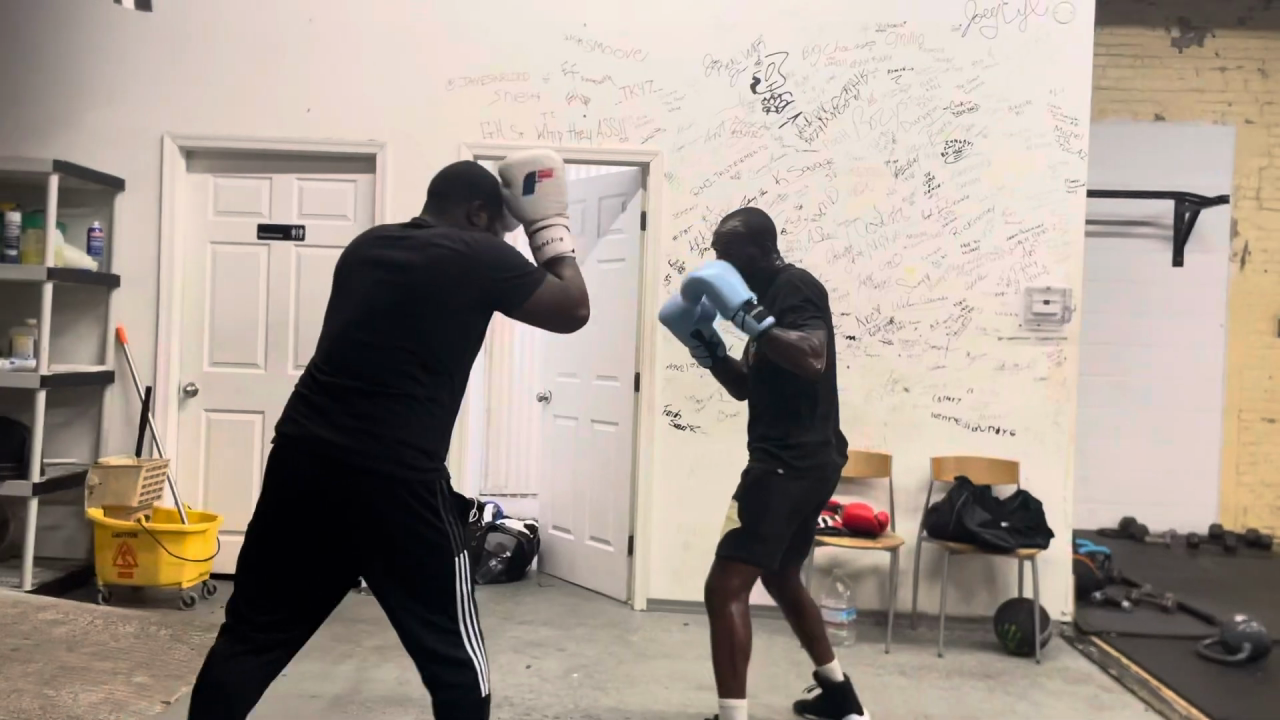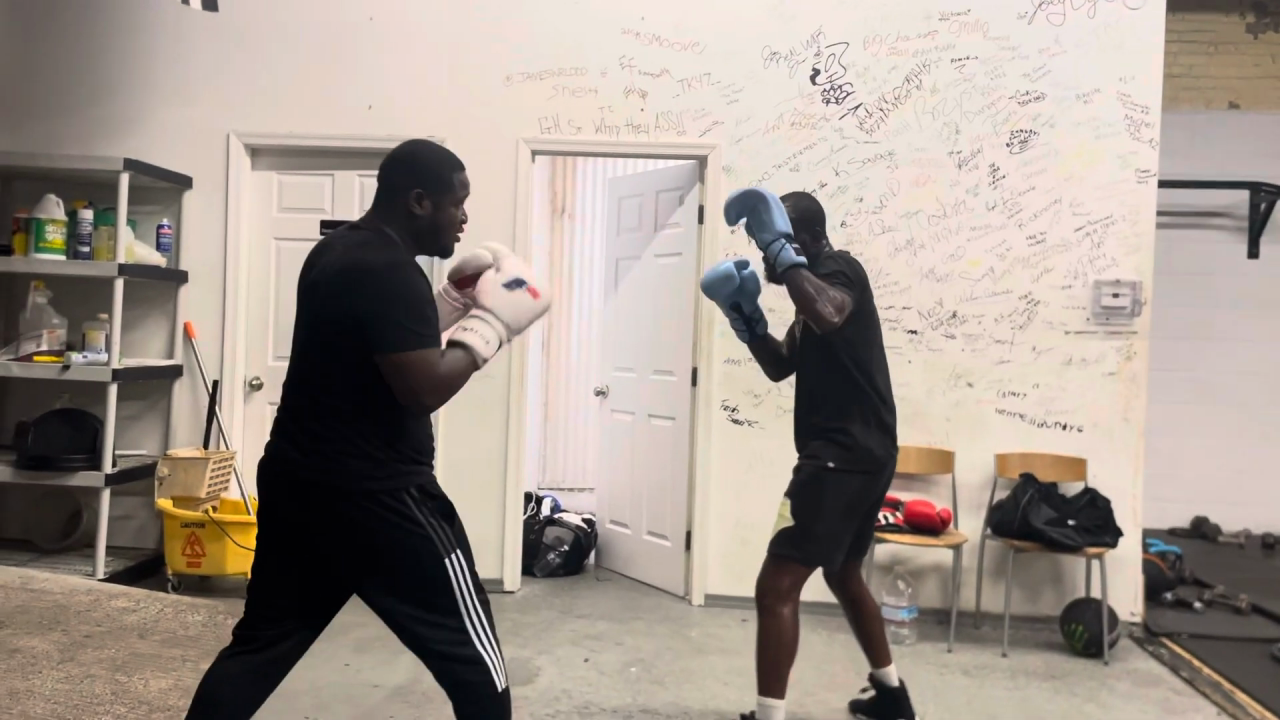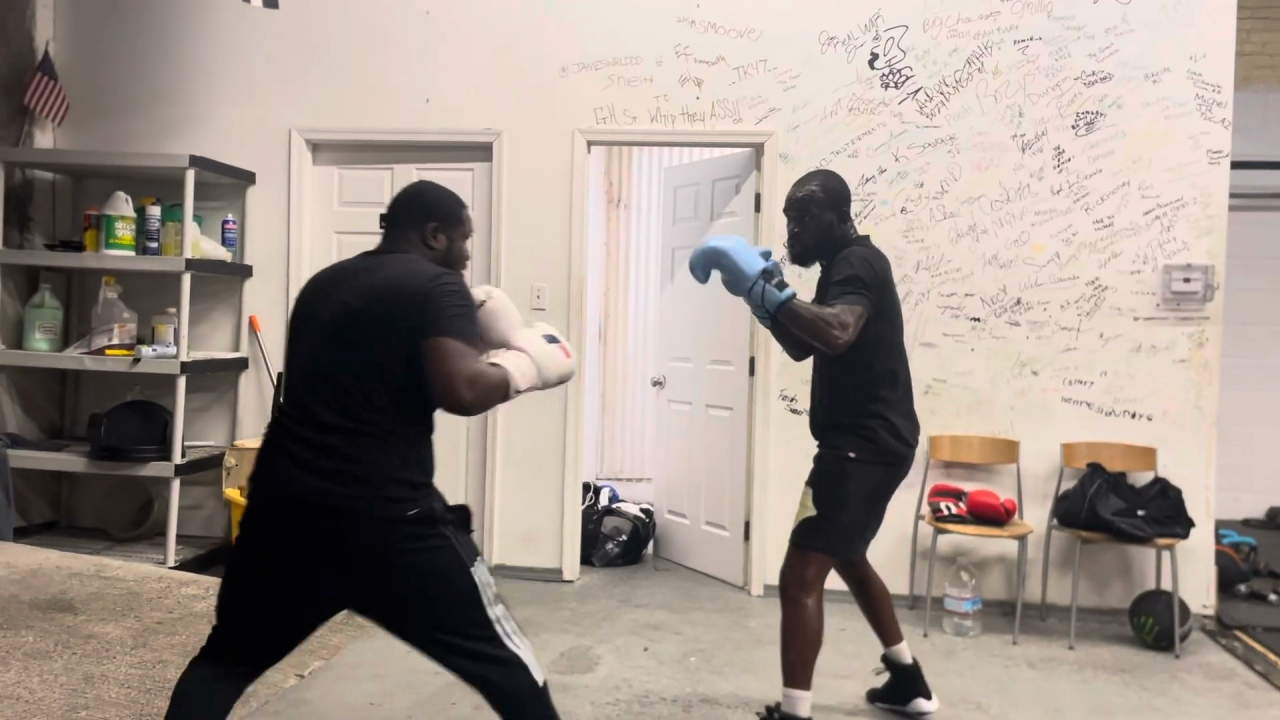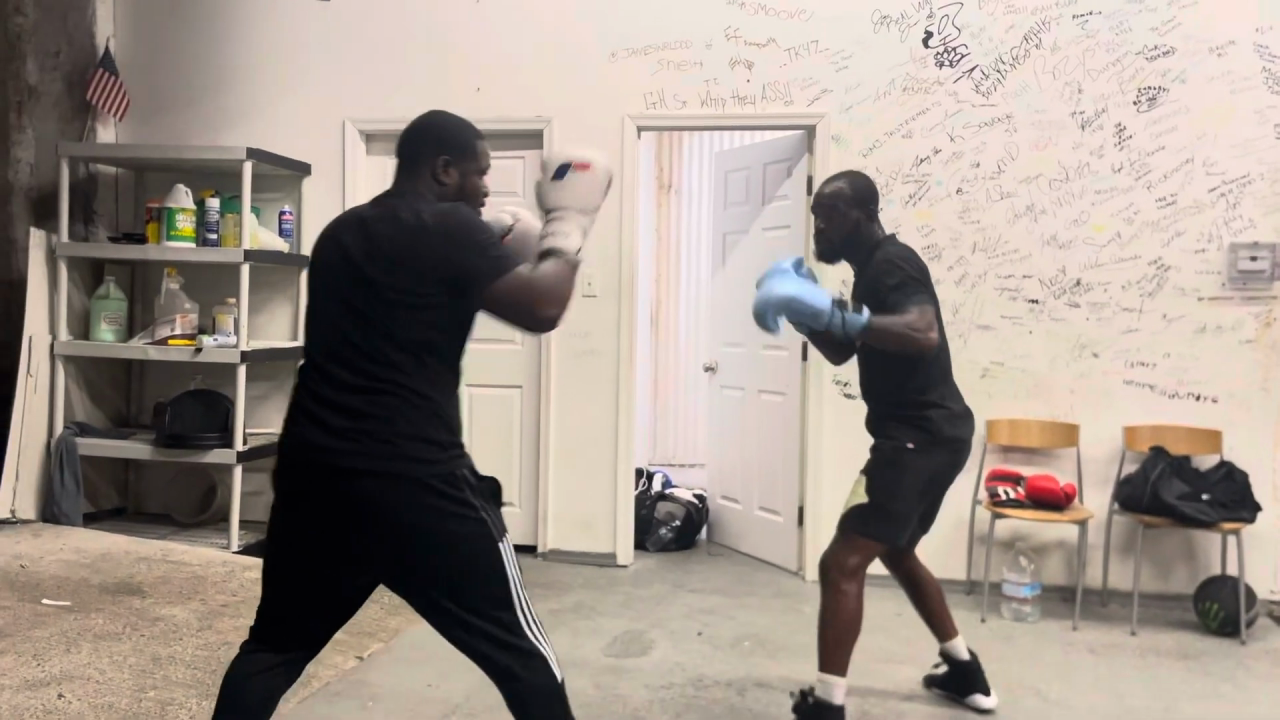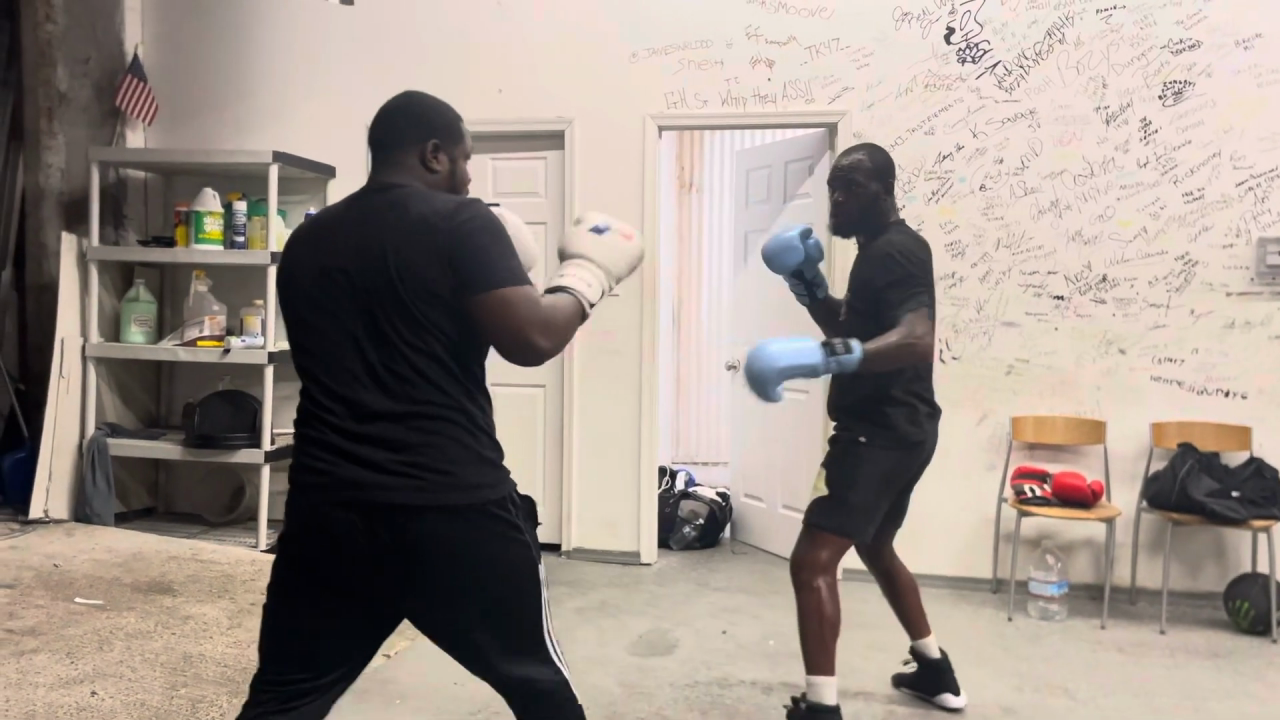
dt=1s
person 1, frame 1
left shoulder: (368, 246)
right shoulder: (478, 258)
right elbow: (572, 311)
right wrist: (549, 226)
left hip: (303, 459)
right hip: (394, 479)
left knee: (252, 636)
right knee: (455, 658)
person 1, frame 2
left shoulder: (335, 252)
right shoulder: (391, 271)
right elbow: (423, 387)
left wrist: (452, 306)
right wrist: (492, 322)
left hip: (297, 483)
right hip: (379, 495)
left knee: (259, 646)
right knee: (470, 657)
person 1, frame 3
left shoulder: (323, 285)
right shoulder: (434, 286)
right elbow: (460, 391)
right wrist: (526, 364)
left hip: (284, 500)
right hip: (387, 512)
left knee: (229, 656)
right knee: (503, 662)
person 1, frame 4
left shoulder: (341, 232)
right shoulder: (448, 229)
right elbow: (539, 309)
right wrist: (566, 221)
left hip: (312, 470)
right hip: (414, 479)
left knee: (274, 644)
right knee: (519, 654)
person 1, frame 5
left shoulder: (305, 243)
right shoulder: (460, 223)
right elbow: (531, 339)
right wrist: (587, 272)
left hip: (329, 508)
right hip: (457, 507)
person 2, frame 1
left shoulder: (795, 287)
right shoulder: (774, 295)
left elbow: (814, 361)
right elbow: (746, 385)
left wrist: (747, 313)
right wrist: (704, 343)
left hip: (789, 462)
right hip: (805, 460)
left knee: (726, 587)
right knee: (781, 576)
person 2, frame 2
left shoulder: (839, 269)
right shoulder: (818, 279)
left elbow: (826, 316)
right elbow: (780, 366)
left wrist: (779, 250)
right wrist: (745, 315)
left hip: (841, 457)
right hip: (861, 456)
left knee: (777, 586)
right knee: (843, 575)
person 2, frame 3
left shoulder: (858, 262)
right shoulder: (843, 265)
left elbow: (836, 333)
right elbow: (803, 344)
left wrist: (763, 287)
right wrist: (766, 292)
left hip: (862, 446)
right hip: (877, 442)
left knee: (801, 576)
right knee: (848, 558)
person 2, frame 4
left shoulder: (893, 263)
right shoulder: (873, 269)
left elbow: (925, 336)
right elbow: (842, 351)
left wrist: (836, 309)
right wrist: (806, 313)
left hip: (919, 438)
right hip: (930, 435)
left knee: (842, 565)
right knee: (896, 550)
right ankle: (965, 673)
person 2, frame 5
left shoulder: (893, 250)
right shoulder: (881, 250)
left elbow: (914, 342)
right elbow: (848, 328)
left wrist: (823, 355)
right wrist: (808, 284)
left hip: (878, 432)
right hip: (898, 430)
left knee: (812, 561)
right knee: (874, 545)
right ankle: (936, 672)
